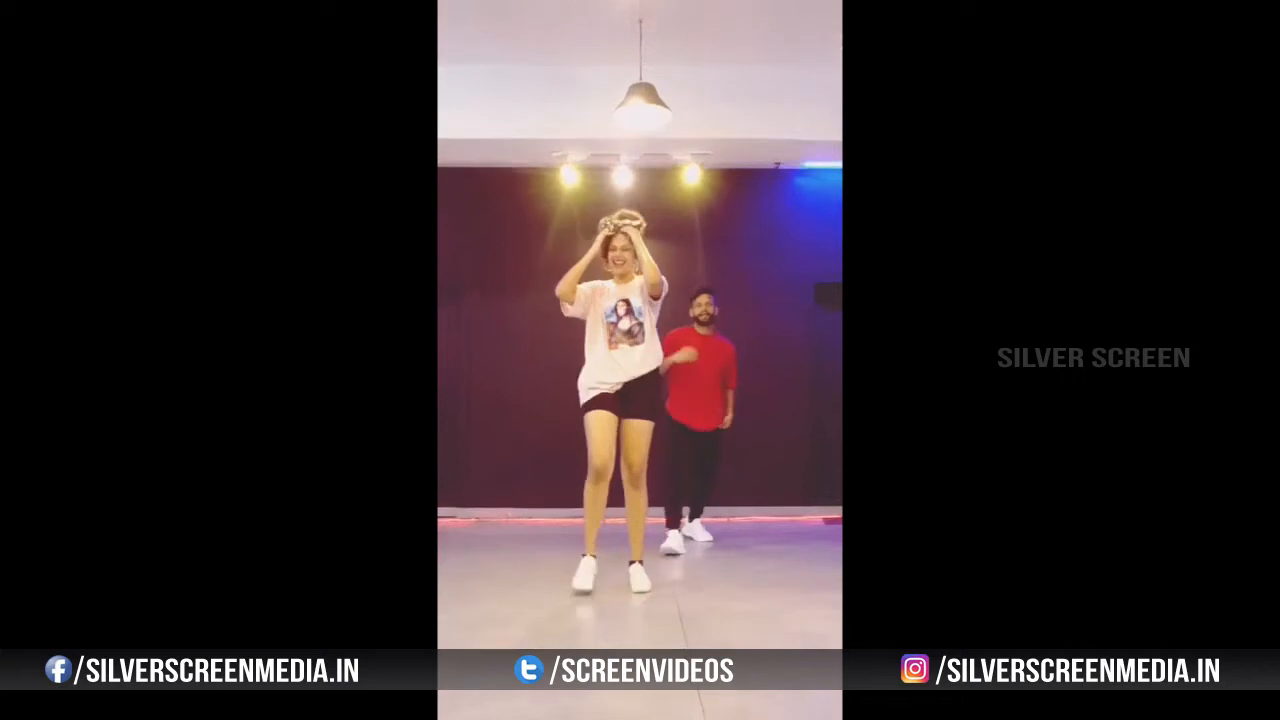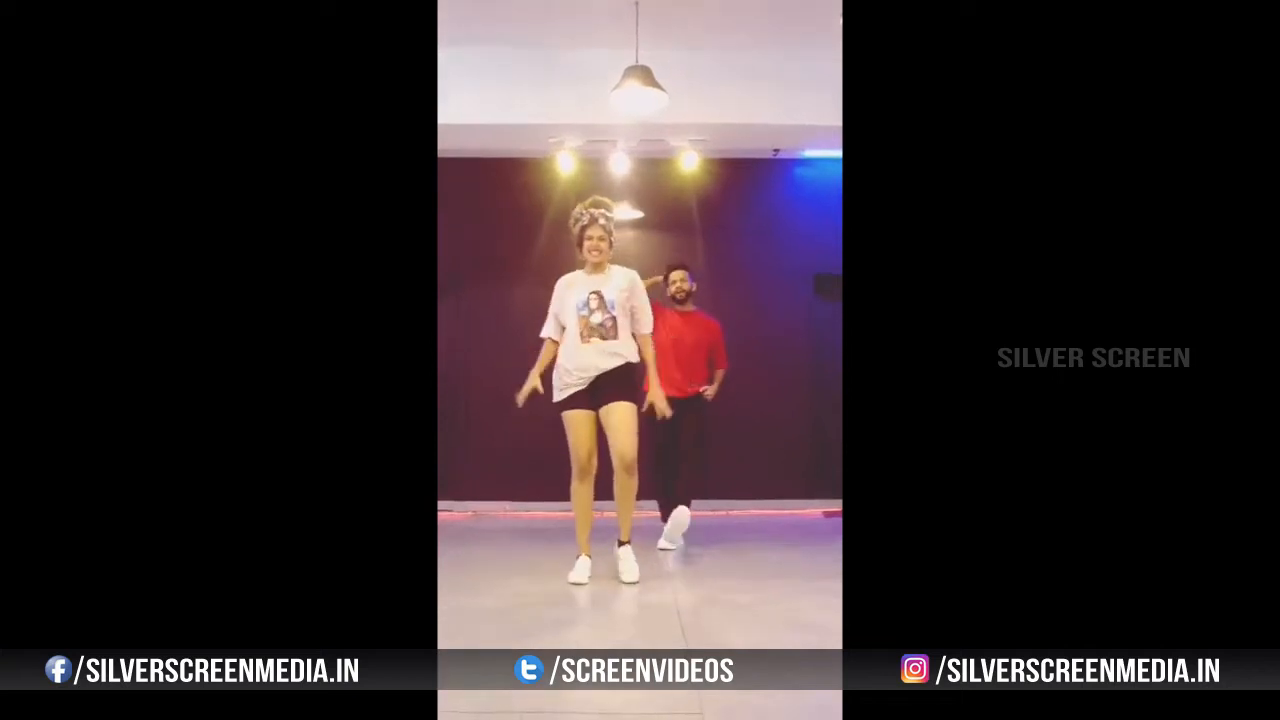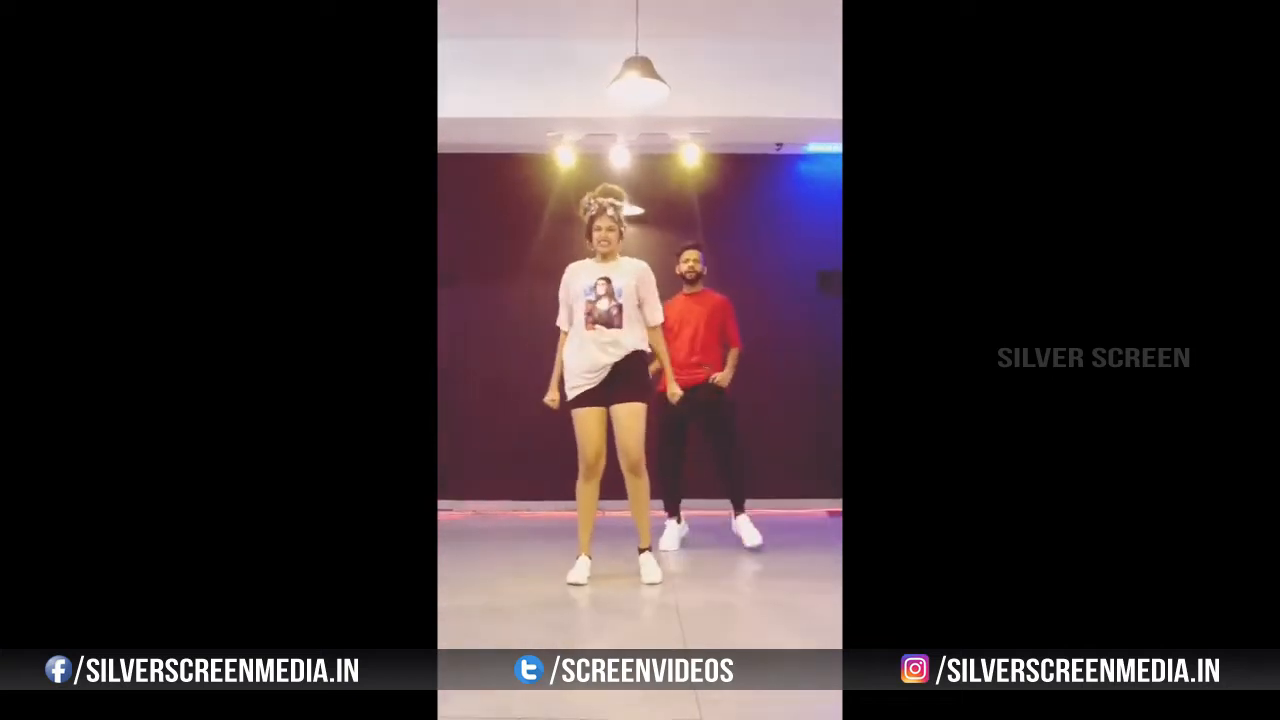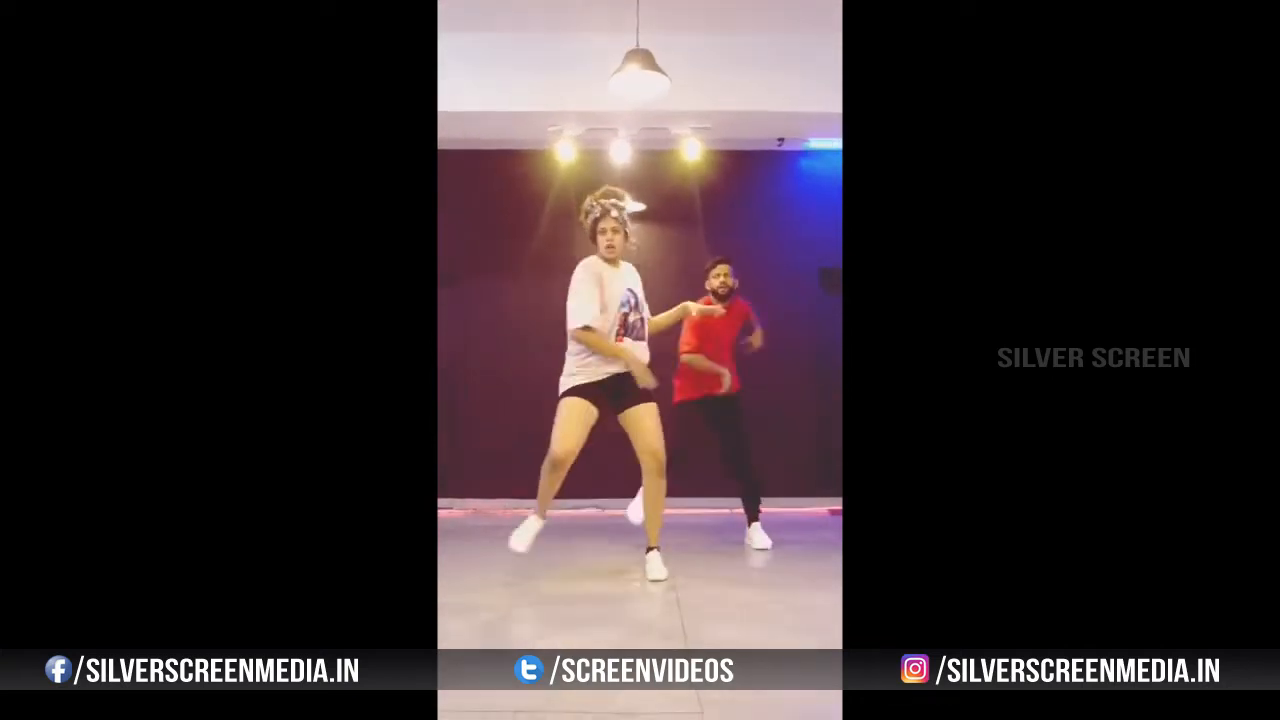
dt=0.5s
person 1, frame 1
left shoulder: (644, 288)
right shoulder: (592, 292)
left elbow: (656, 284)
right elbow: (562, 293)
left wrist: (641, 243)
right wrist: (591, 254)
left hip: (641, 383)
right hip: (600, 385)
left knee: (635, 472)
right knee: (599, 468)
left ankle: (636, 562)
right ankle: (588, 557)
person 1, frame 2
left shoulder: (628, 279)
right shoulder: (566, 284)
left elbow: (643, 335)
right elbow: (554, 337)
left wrist: (655, 383)
right wrist: (535, 374)
left hip: (617, 374)
right hip: (574, 380)
left knee: (626, 458)
right knee: (582, 467)
left ankle: (624, 544)
right ankle: (583, 555)
person 1, frame 3
left shoulder: (638, 270)
right shoulder: (574, 272)
left elbow: (653, 327)
right elbow: (566, 333)
left wrist: (669, 376)
right wrist: (553, 380)
left hip: (628, 367)
right hip: (584, 375)
left knee: (633, 461)
right knee: (590, 465)
left ankle: (646, 551)
right ankle: (584, 555)
person 1, frame 4
left shoulder: (630, 272)
right shoulder: (588, 271)
right elbow: (583, 332)
left wrist: (684, 309)
right wrist: (632, 360)
left hip: (631, 378)
right hip: (588, 375)
left knee: (656, 460)
right knee: (560, 453)
left ankle: (653, 550)
right ankle: (538, 515)
person 2, frame 1
left shoulder: (726, 348)
right shoulder: (677, 341)
left elbow: (730, 383)
left wrist: (730, 412)
right wrist: (675, 359)
left hip: (712, 422)
right hip: (680, 420)
left knee: (706, 474)
right knee: (678, 475)
left ankle: (694, 521)
right ankle: (673, 532)
person 2, frame 2
left shoulder: (710, 325)
right shoulder: (656, 315)
left elbow: (720, 363)
left wrist: (714, 386)
right wrist: (653, 281)
left hip: (693, 399)
left knee: (692, 452)
right knee: (664, 460)
left ankle: (683, 510)
right ankle: (669, 524)
person 2, frame 3
left shoulder: (719, 302)
right shoulder: (669, 308)
left elbow: (734, 342)
left wrist: (729, 370)
right wrist: (655, 367)
left hip: (711, 386)
left knee: (726, 451)
right knee: (669, 456)
left ankle: (741, 518)
right ankle: (674, 522)
person 2, frame 4
left shoulder: (740, 307)
right shoulder: (699, 314)
right elbow: (687, 356)
left wrist: (757, 332)
right wrist: (719, 370)
left hip: (726, 395)
right hip: (692, 394)
left knee: (740, 461)
left ankle: (754, 526)
right ankle: (646, 493)
